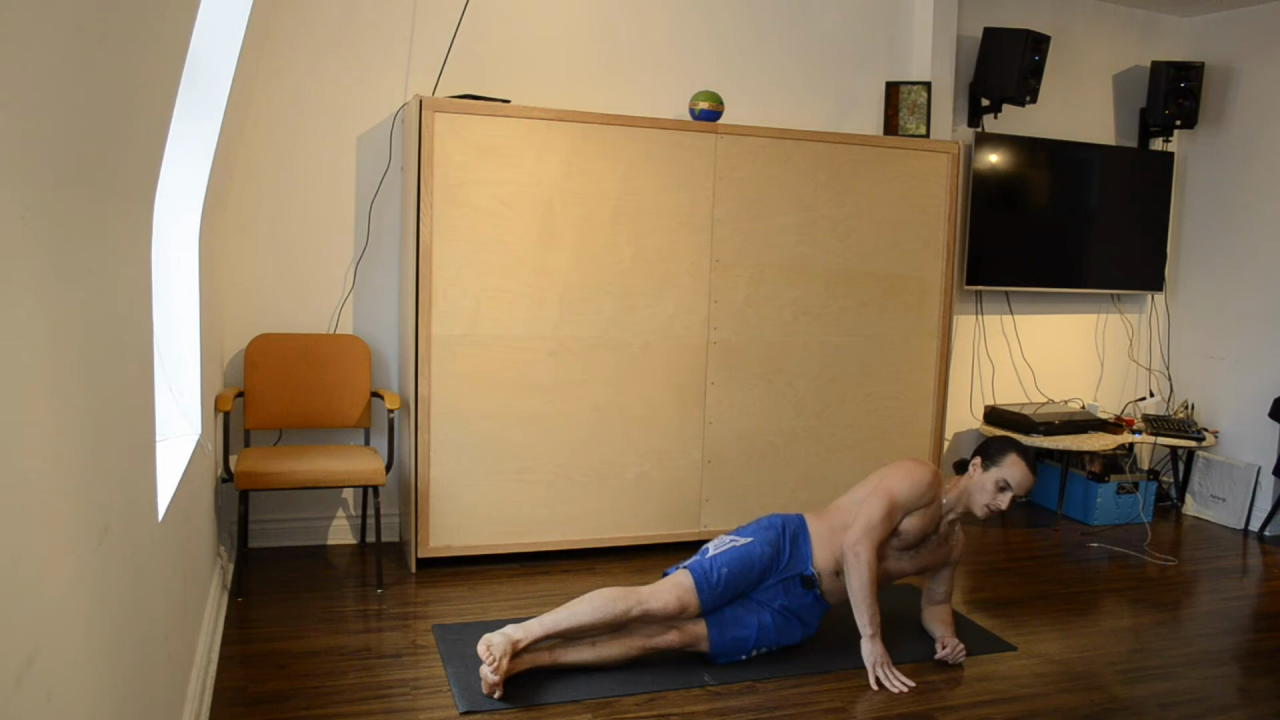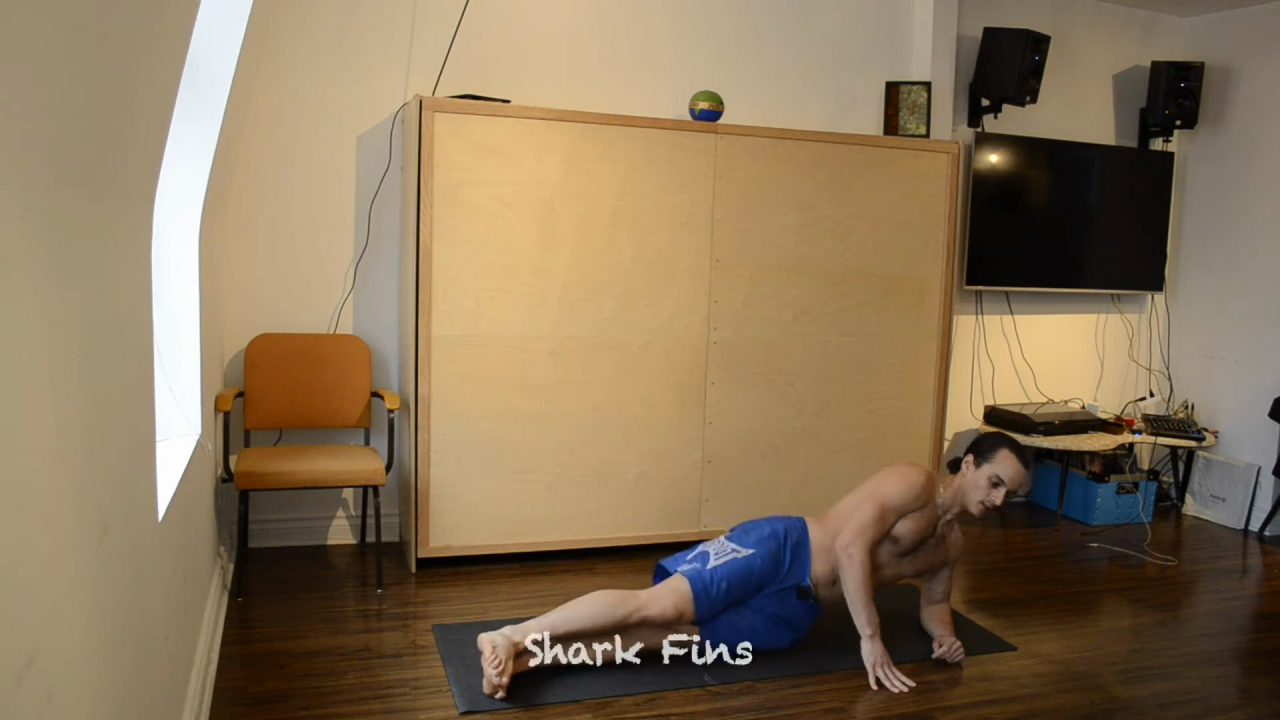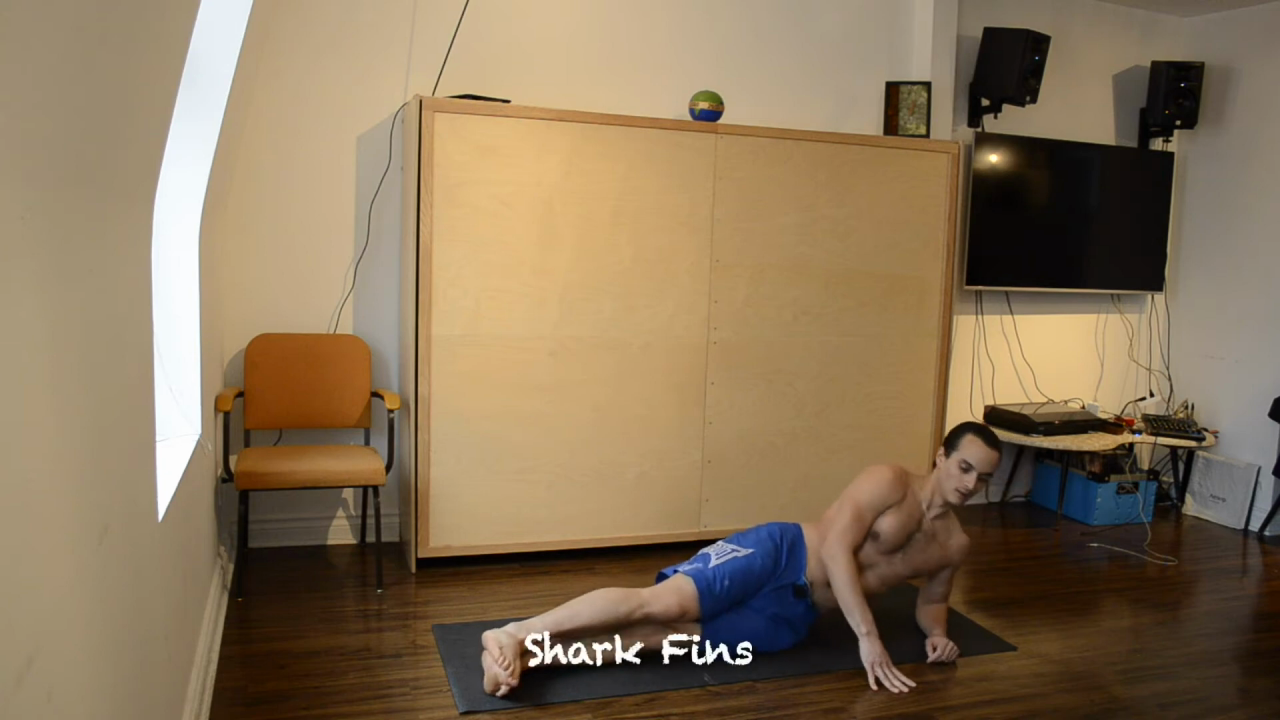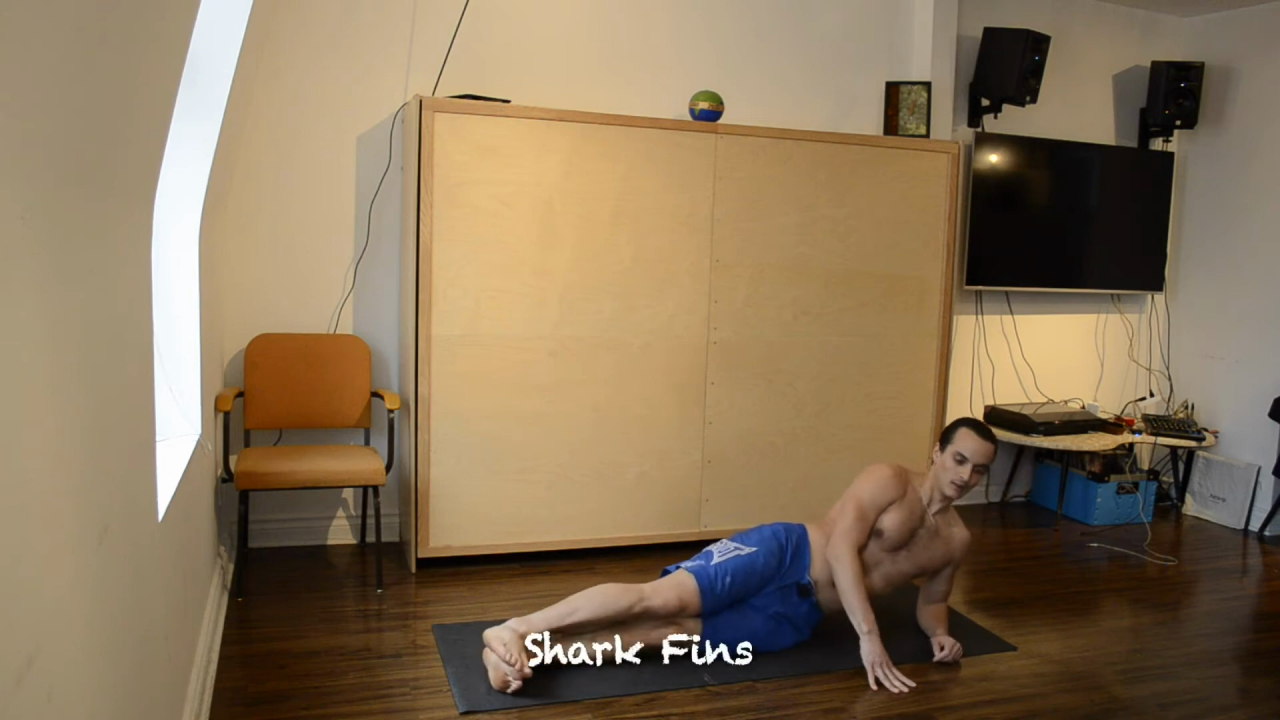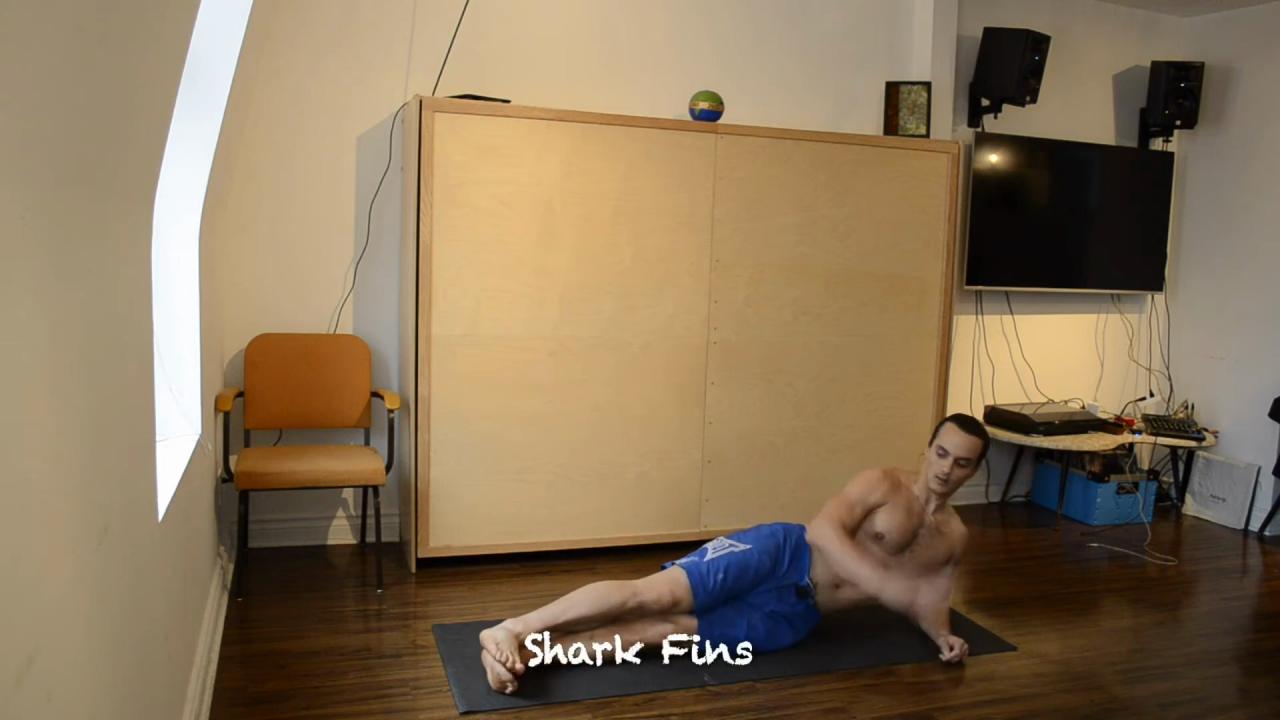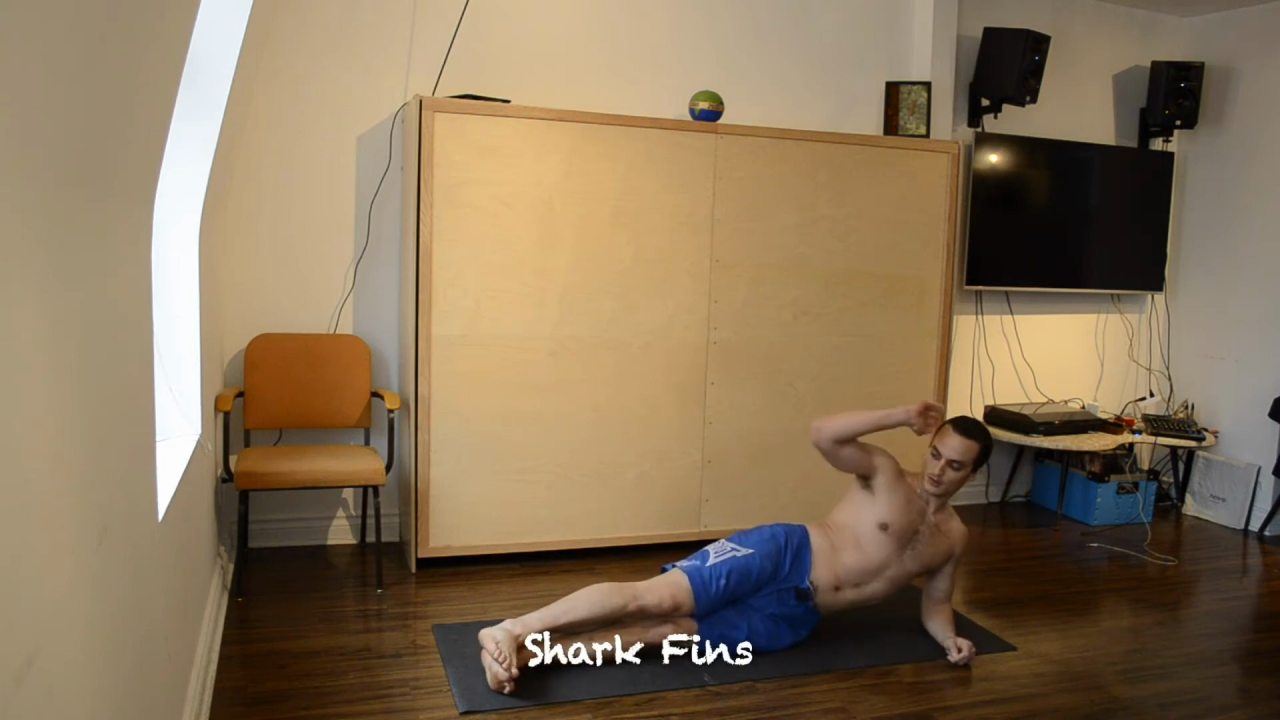
dt=0.3s
person 1, frame 1
left shoulder: (952, 543)
right shoulder: (918, 477)
left elbow: (935, 603)
right elbow: (857, 544)
left wrist: (945, 636)
right wrist: (870, 638)
left hip: (797, 608)
right hip: (778, 545)
left knee: (675, 636)
right knee: (660, 604)
left ankle: (527, 660)
right ankle: (513, 637)
person 1, frame 2
left shoulder: (950, 542)
right shoulder: (913, 482)
left elbow: (934, 602)
right elbow: (850, 546)
left wrist: (944, 635)
right wrist: (870, 639)
left hip: (790, 610)
right hip: (777, 549)
left knee: (666, 635)
right knee: (656, 609)
left ankle: (526, 660)
right ankle: (511, 637)
person 1, frame 3
left shoulder: (954, 545)
right shoulder: (889, 481)
left elbow: (931, 600)
right elbow: (835, 548)
left wrist: (937, 633)
right wrist: (867, 637)
left hip: (791, 616)
right hip: (776, 554)
left knee: (666, 634)
right knee: (660, 607)
left ankle: (526, 657)
right ankle: (511, 636)
person 1, frame 4
left shoulder: (956, 540)
right shoulder: (888, 480)
left elbow: (931, 601)
right elbow: (841, 548)
left wrist: (939, 634)
right wrist: (869, 636)
left hip: (795, 614)
right hip: (780, 553)
left knee: (671, 631)
right knee: (663, 601)
left ankle: (521, 655)
right ankle: (514, 631)
person 1, frame 5
left shoulder: (954, 538)
right shoulder: (886, 481)
left elbow: (932, 602)
right elbow: (822, 532)
left wrist: (944, 634)
right wrist: (893, 586)
left hip: (792, 615)
right hip: (780, 554)
left knee: (668, 629)
right knee: (656, 596)
left ankle: (525, 653)
right ankle: (511, 632)
person 1, frame 6
left shoulder: (953, 538)
right shoulder: (885, 473)
left elbow: (935, 605)
right elbow: (824, 432)
left wrist: (951, 639)
right wrist: (904, 415)
left hip: (791, 616)
right hip: (781, 556)
left knee: (667, 630)
right knee: (656, 599)
left ankle: (526, 654)
right ankle: (511, 632)
